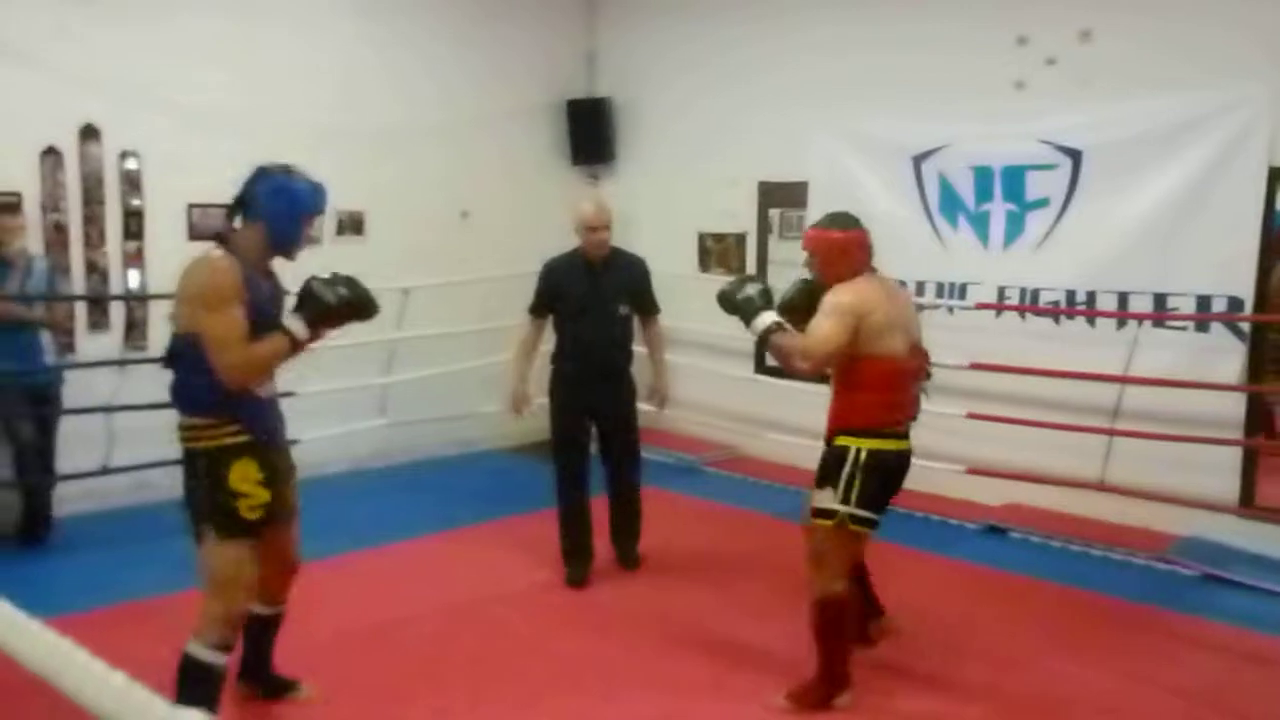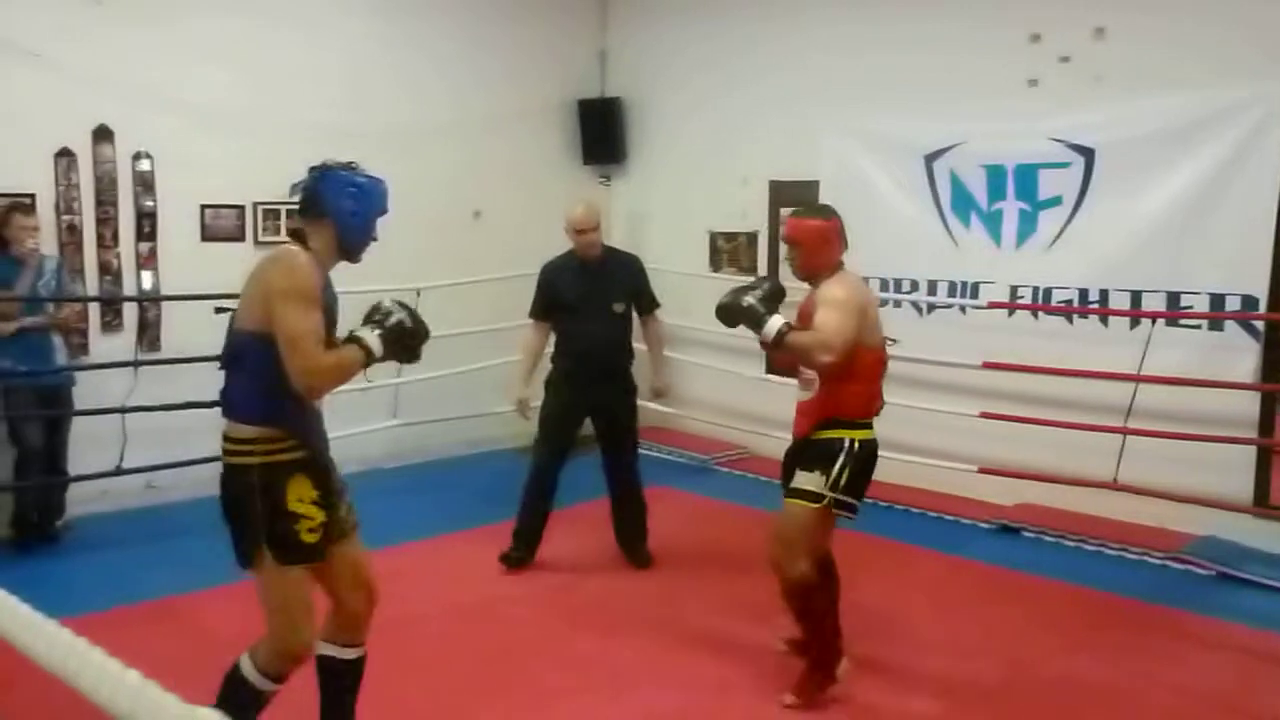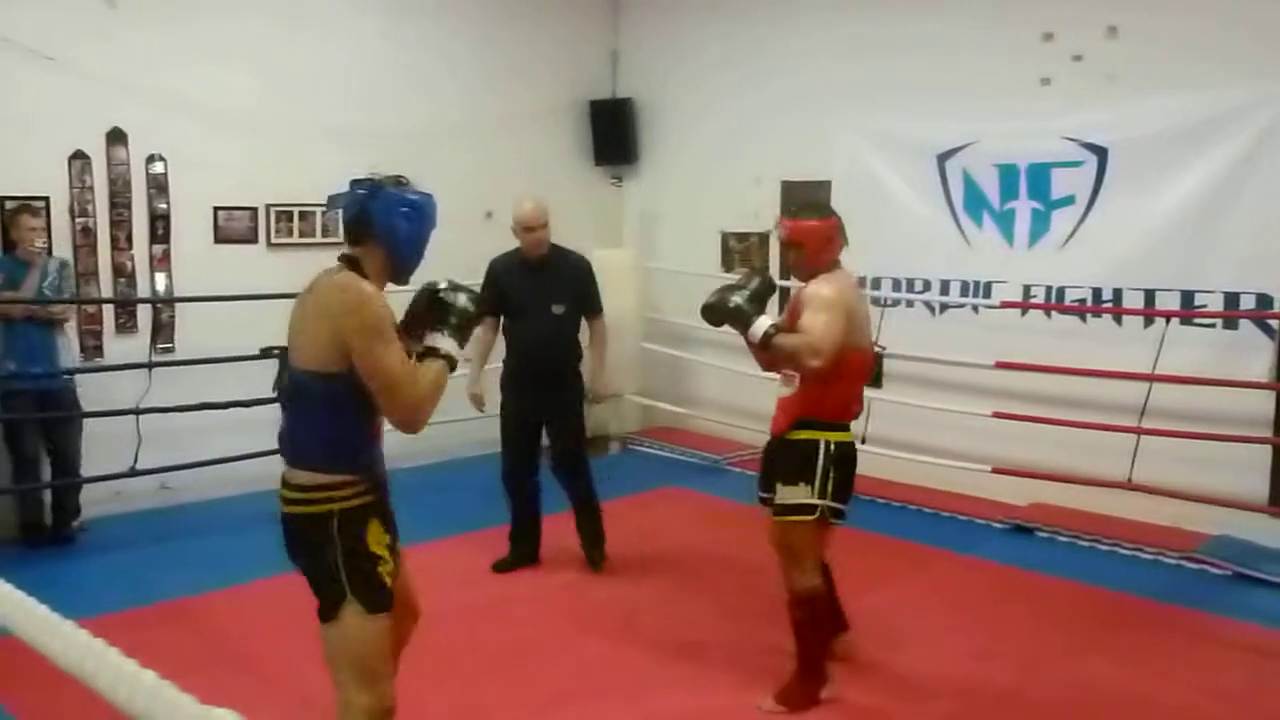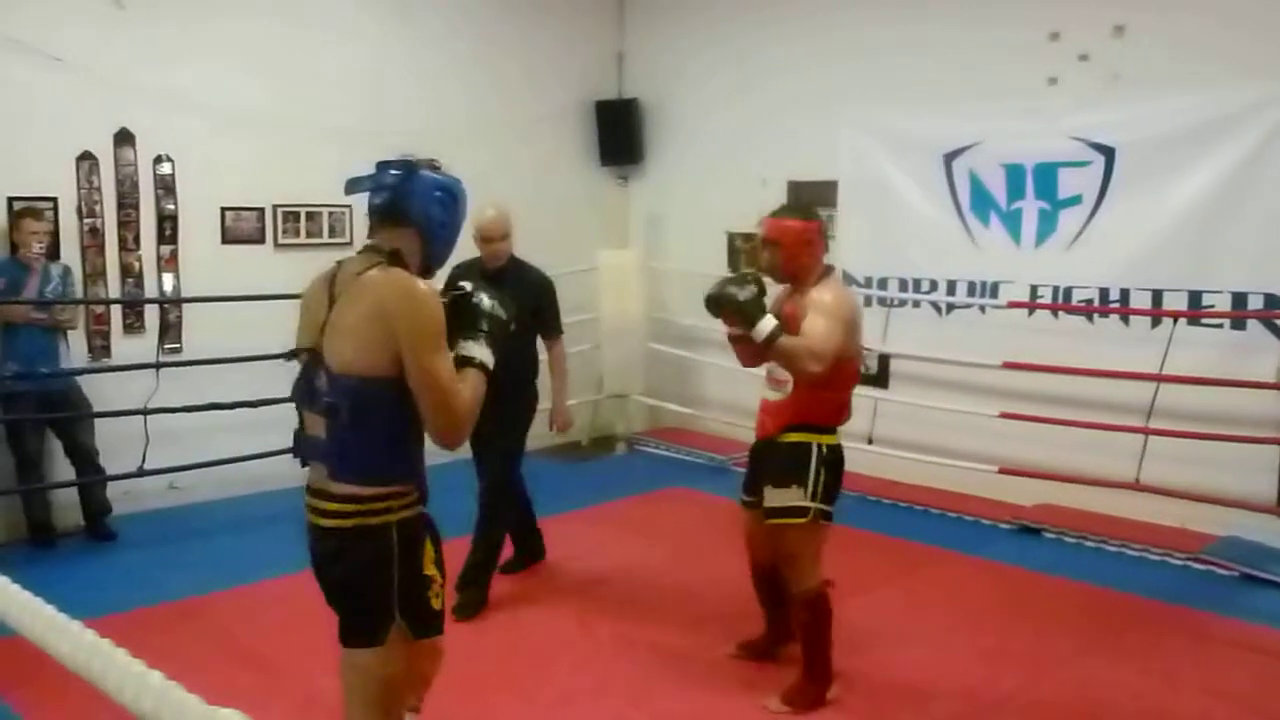
dt=0.4s
person 1, frame 1
left shoulder: (258, 273)
right shoulder: (215, 271)
right elbow: (234, 369)
left wrist: (319, 319)
right wrist: (305, 321)
left hip: (260, 439)
right hip: (218, 451)
left knee: (281, 567)
right knee: (227, 603)
left ankle: (255, 670)
person 1, frame 2
left shoulder: (308, 274)
right shoulder: (291, 267)
right elbow: (309, 376)
left wrist: (370, 338)
right wrist: (375, 339)
left hip: (303, 457)
right hip: (265, 467)
left knee: (357, 595)
right knee: (289, 641)
person 1, frame 3
left shoulder: (322, 292)
right shoulder: (360, 299)
right elbow: (409, 411)
left wrist: (414, 329)
right wrist: (447, 335)
left hip: (317, 500)
right hip: (335, 511)
left knee: (396, 619)
person 1, frame 4
left shoulder: (323, 289)
right shoulder: (408, 294)
right elbow: (449, 427)
right wrist: (477, 344)
left hip: (329, 511)
right hip: (378, 524)
left knee: (423, 647)
person 2, frame 1
left shoulder: (847, 298)
right shoulder: (893, 296)
left elbow: (805, 359)
left wrist: (760, 315)
right wrist: (803, 316)
left hip: (863, 451)
right hip: (883, 443)
left knee: (828, 566)
right knee: (822, 534)
left ankle: (832, 682)
right ankle: (867, 618)
person 2, frame 2
left shoulder: (840, 292)
right shoulder: (823, 294)
left elbow: (824, 353)
right elbow: (795, 362)
left wrist: (765, 321)
right wrist: (764, 321)
left hip: (840, 444)
right hip: (816, 438)
left knee: (786, 550)
right knee: (809, 545)
left ankle: (822, 662)
right ankle: (824, 637)
person 2, frame 3
left shoulder: (829, 292)
right shoulder: (818, 291)
left elbow: (812, 357)
right elbow: (776, 360)
left wrist: (752, 321)
right wrist: (752, 317)
left hip: (818, 445)
right hip: (796, 437)
left knee: (798, 562)
right knee: (794, 549)
left ankle: (810, 680)
right ankle: (832, 625)
person 2, frame 4
left shoulder: (828, 299)
right shoulder: (789, 295)
left elbow: (812, 362)
right elbow: (751, 357)
left wrist: (758, 319)
right wrist: (737, 317)
left hip: (806, 448)
right hip: (773, 441)
left knee: (799, 567)
right knee: (759, 549)
left ankle: (816, 678)
right ankle: (776, 635)
person 3, frame 1
left shoulder: (633, 268)
right shoulder: (557, 271)
left elbow: (649, 323)
right elbow: (535, 325)
left wrist: (659, 375)
right wrist: (518, 379)
left hip: (616, 383)
right hip: (570, 384)
left knee: (625, 466)
right knee: (571, 472)
left ankle: (625, 543)
right ankle: (577, 556)
person 3, frame 2
left shoulder: (628, 267)
right shoulder: (554, 272)
left elbow: (650, 320)
right elbow: (539, 329)
left wrist: (658, 371)
right wrist: (523, 381)
left hip: (614, 383)
right hip: (566, 381)
left knee: (622, 465)
right knee: (545, 462)
left ankle: (634, 542)
right ankle: (524, 545)
person 3, frame 3
left shoulder: (575, 266)
right shoulder: (501, 269)
left elbow: (596, 321)
right elbow: (486, 325)
left wrist: (598, 373)
right wrist: (475, 376)
left hip: (563, 383)
right hip: (518, 382)
left knee: (570, 463)
right knee: (517, 468)
left ankle: (593, 538)
right ankle: (523, 547)
person 3, frame 4
left shoulder: (534, 282)
right shoulder: (460, 277)
left elbow: (554, 343)
left wrist: (560, 402)
left hip: (516, 397)
left knee: (496, 487)
right knee: (503, 479)
left ankle: (474, 586)
right ankle: (530, 546)
person 4, frame 1
left shoulder: (43, 266)
left elbow: (60, 318)
left hip: (43, 372)
left knee: (44, 450)
left ankle: (36, 519)
right ankle: (36, 518)
person 4, frame 2
left shoulder: (55, 266)
left elbow: (70, 317)
left hip: (55, 374)
left knee: (56, 453)
right knee: (30, 448)
left ankle: (49, 520)
person 4, frame 3
left shoulder: (59, 266)
left elbow: (65, 312)
left wrist: (28, 310)
right wrist: (34, 267)
left hip: (57, 376)
left knee: (67, 454)
left ankle: (64, 522)
right ankle: (33, 526)
person 4, frame 4
left shoulder: (61, 271)
left elbow: (71, 319)
left wrist: (31, 315)
right wrist: (34, 273)
left hip: (58, 377)
left knee: (85, 448)
right knee: (29, 458)
left ankle: (97, 518)
right ankle: (40, 527)
